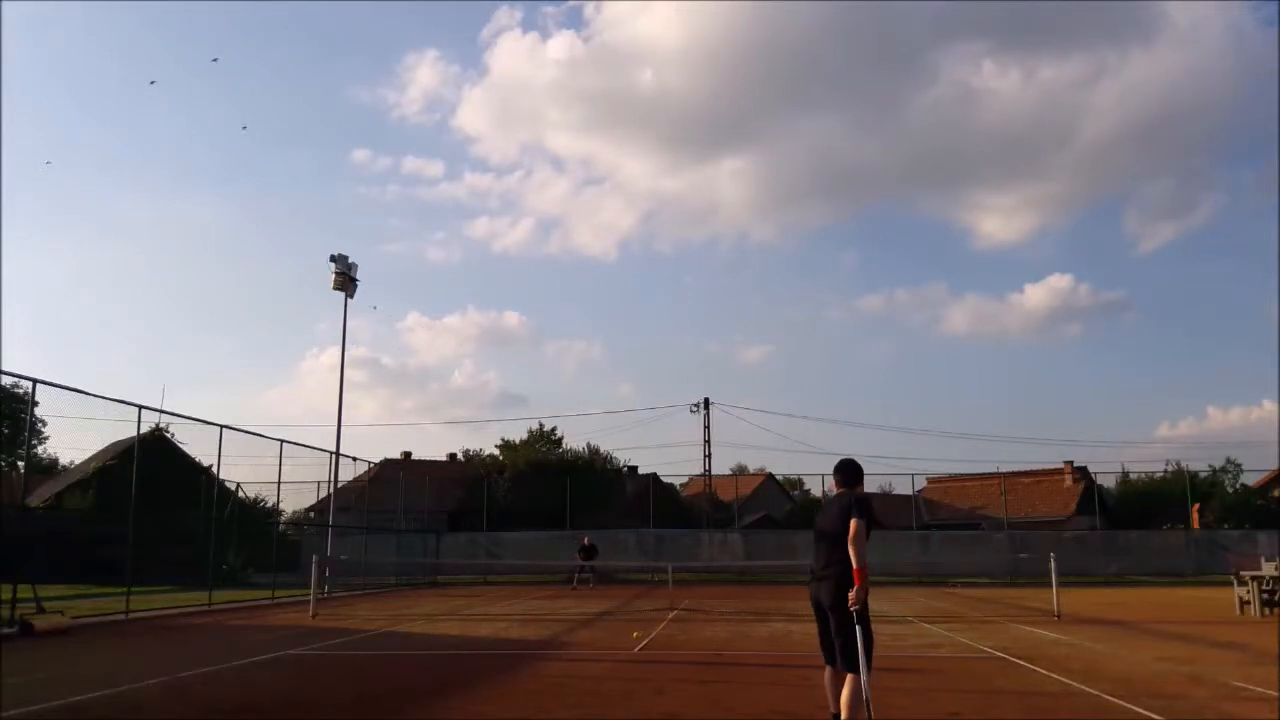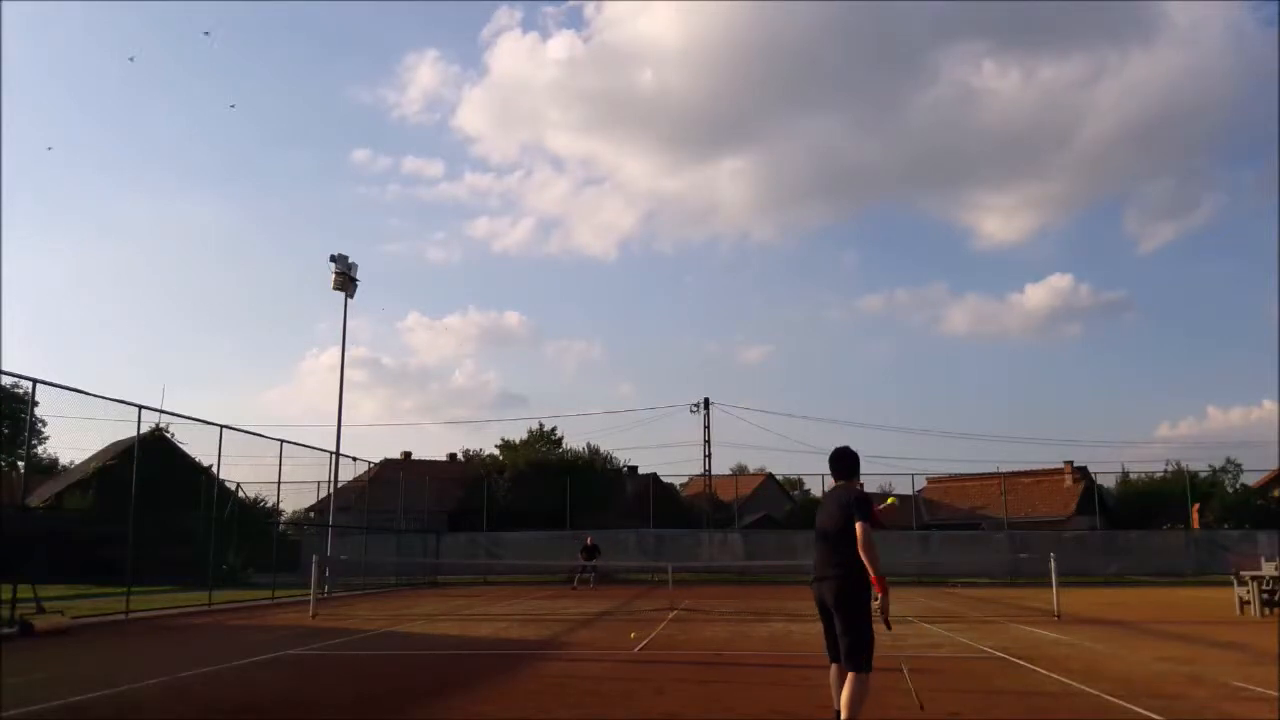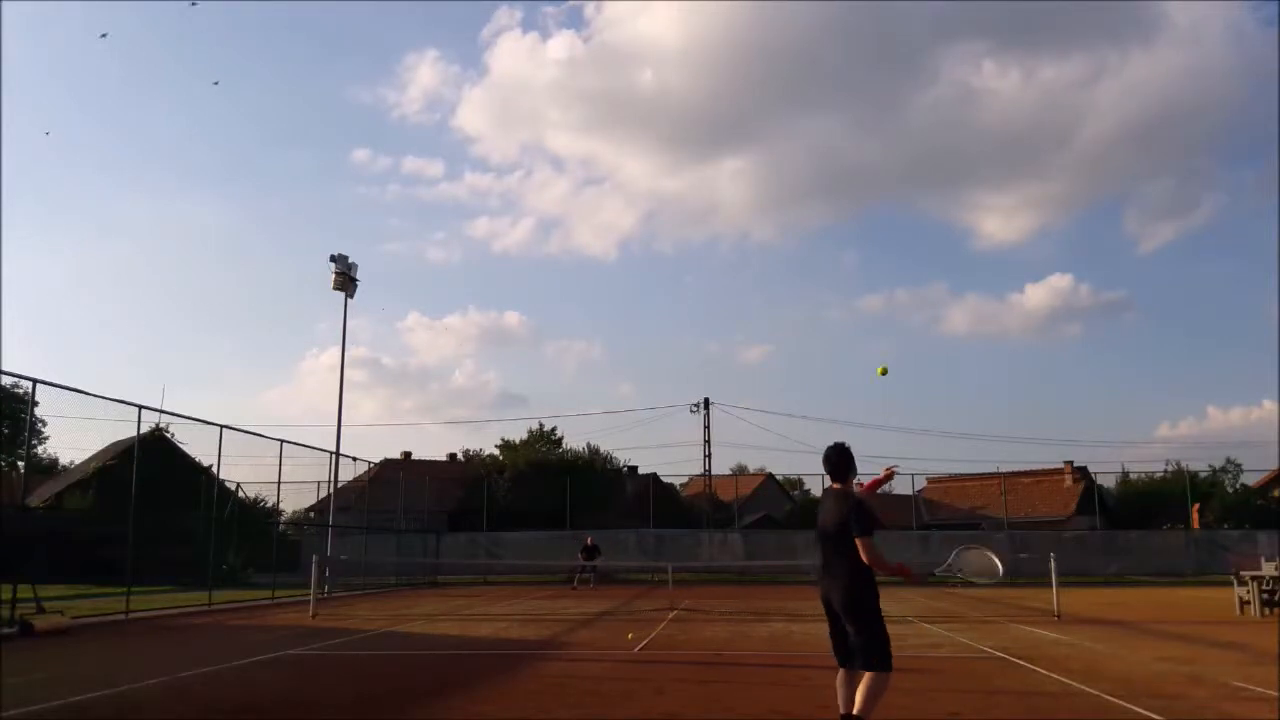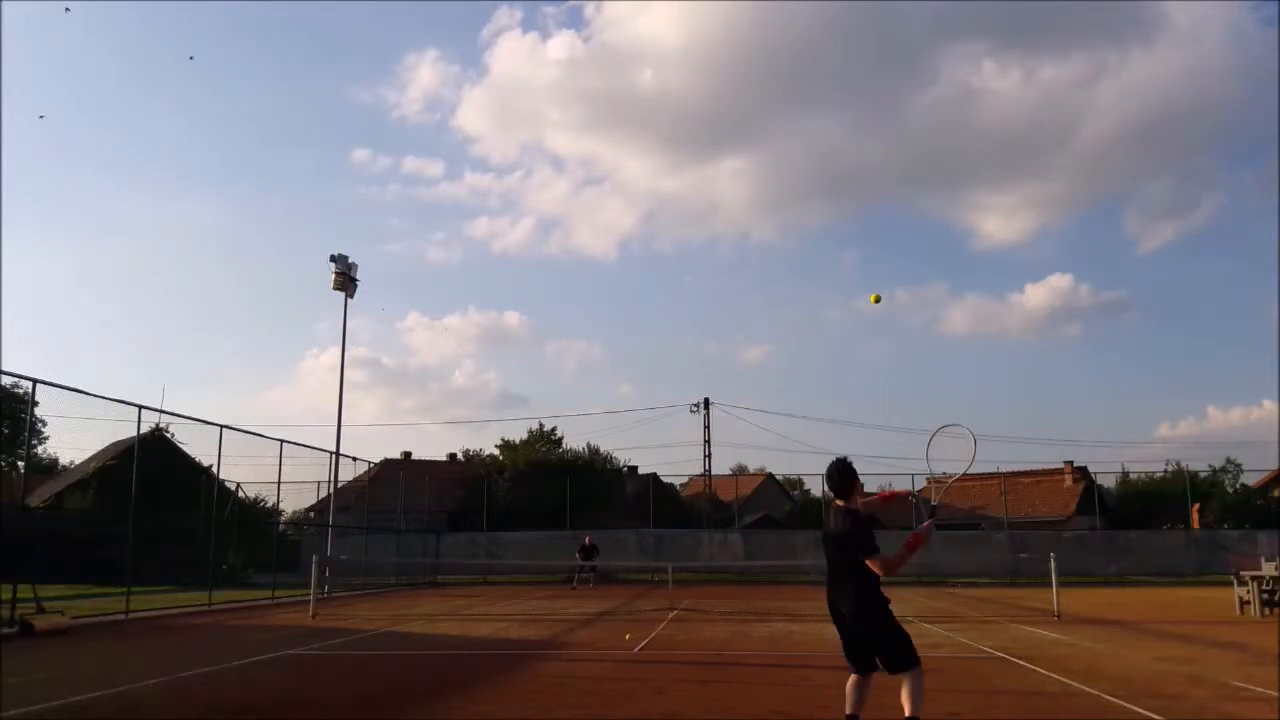
dt=0.2s
person 1, frame 1
left shoulder: (825, 508)
right shoulder: (858, 501)
right elbow: (855, 537)
right wrist: (860, 583)
left hip: (818, 588)
right hip: (842, 588)
left knee: (834, 663)
right knee: (856, 668)
person 1, frame 2
left shoulder: (827, 499)
right shoulder: (859, 498)
right elbow: (864, 541)
right wrist: (881, 587)
left hip: (821, 586)
right hip: (847, 587)
left knee: (840, 661)
right knee: (858, 668)
person 1, frame 3
left shoulder: (827, 498)
right shoulder: (856, 507)
right elbow: (869, 556)
left wrist: (879, 480)
right wrist: (899, 570)
left hip: (830, 592)
right hip: (857, 593)
left knee: (848, 665)
right knee: (878, 669)
person 1, frame 4
left shoulder: (834, 513)
right shoulder: (854, 525)
right elbow: (884, 569)
left wrist: (887, 497)
right wrist: (915, 542)
left hip: (839, 606)
right hip: (865, 606)
left knee: (861, 670)
right knee: (909, 668)
